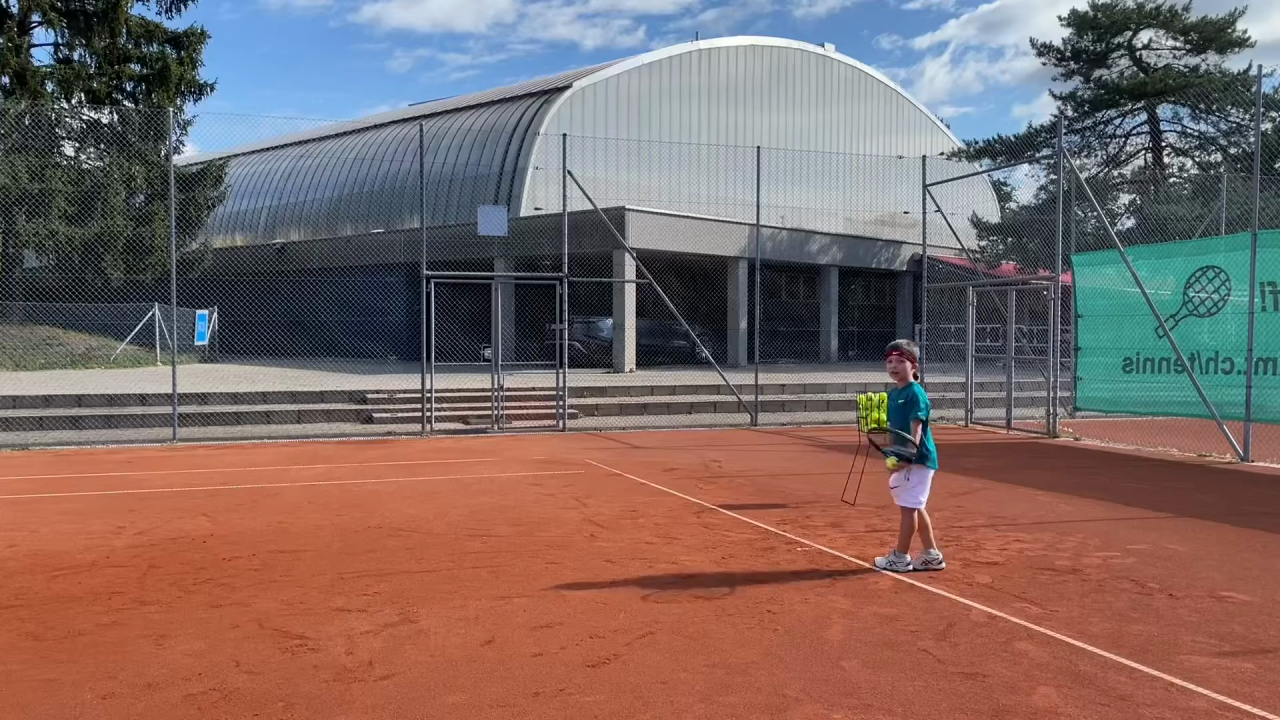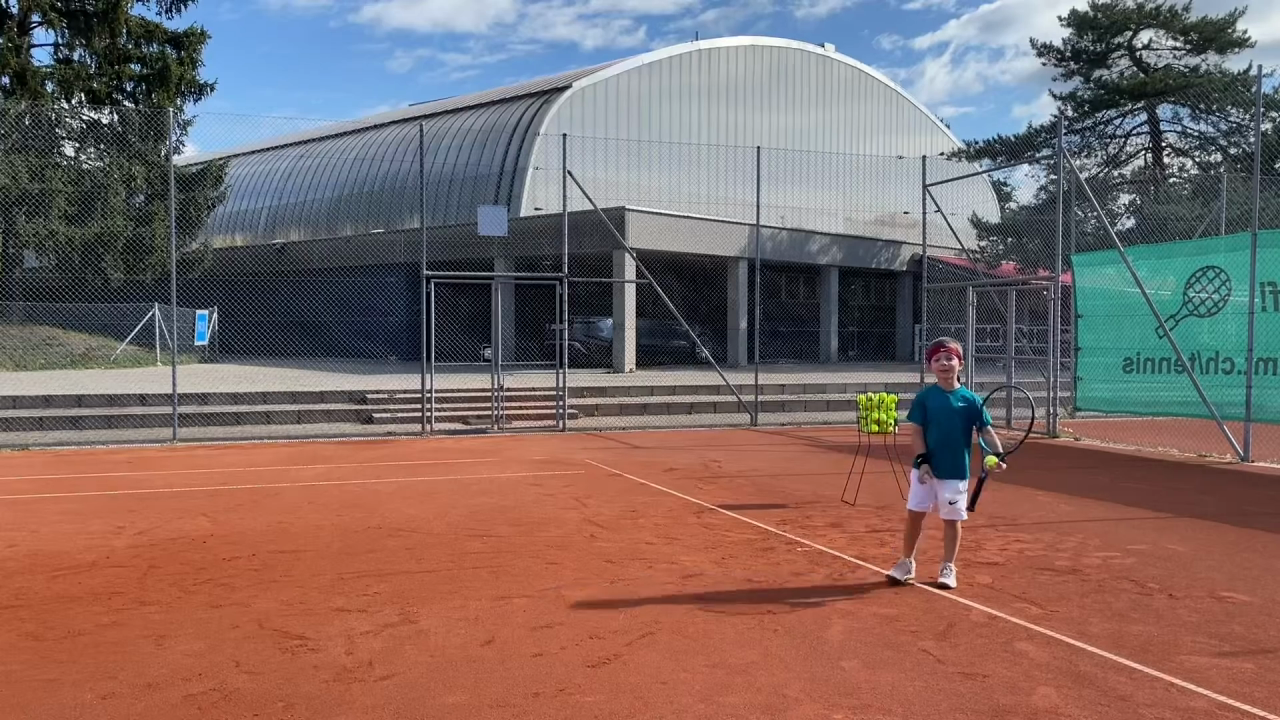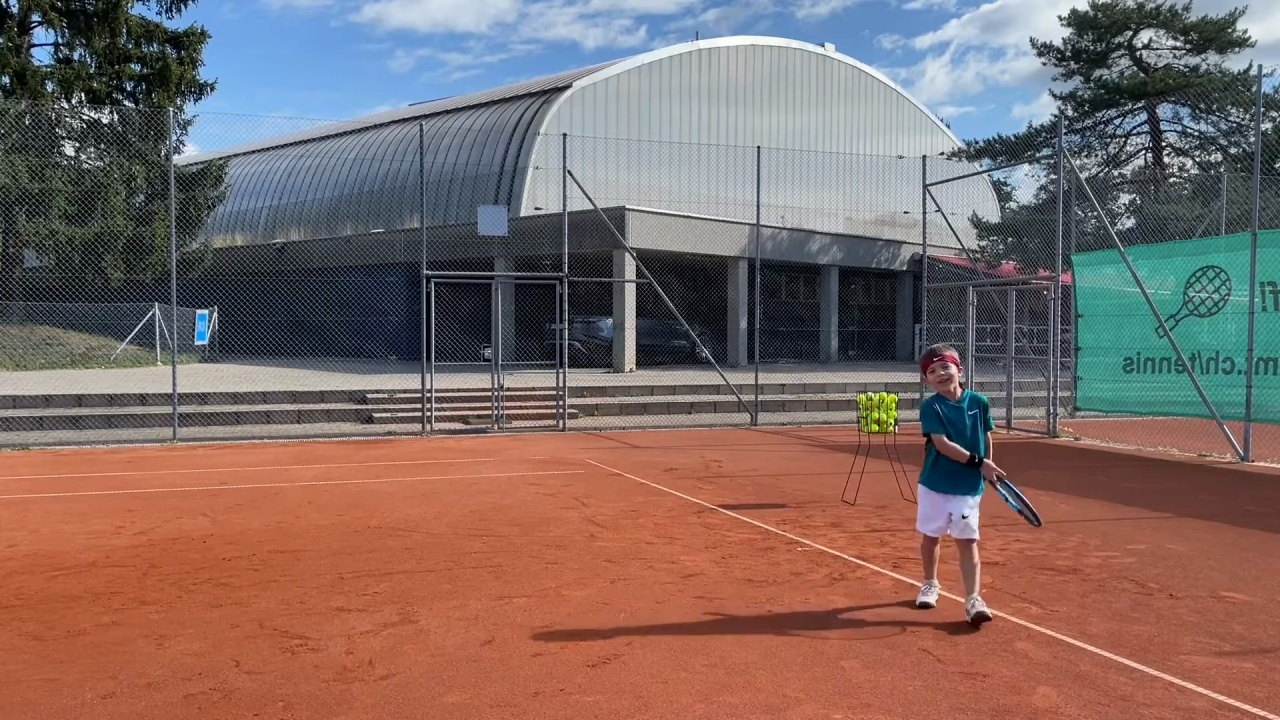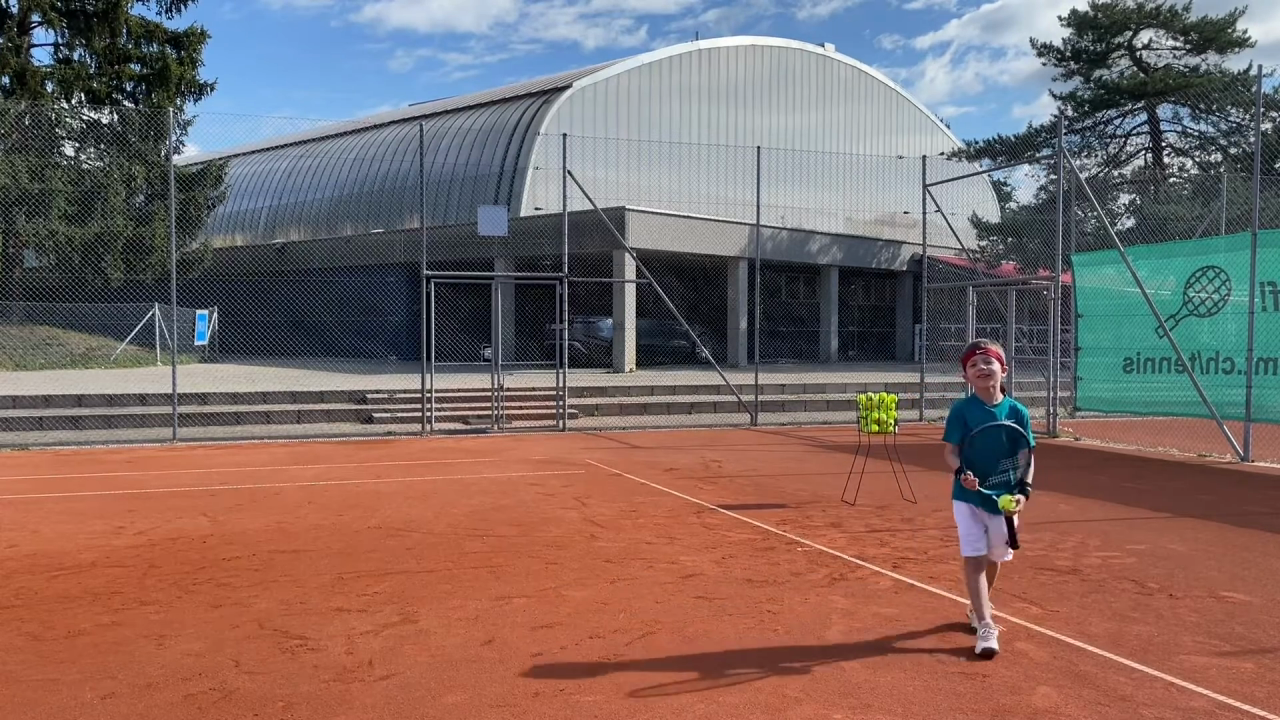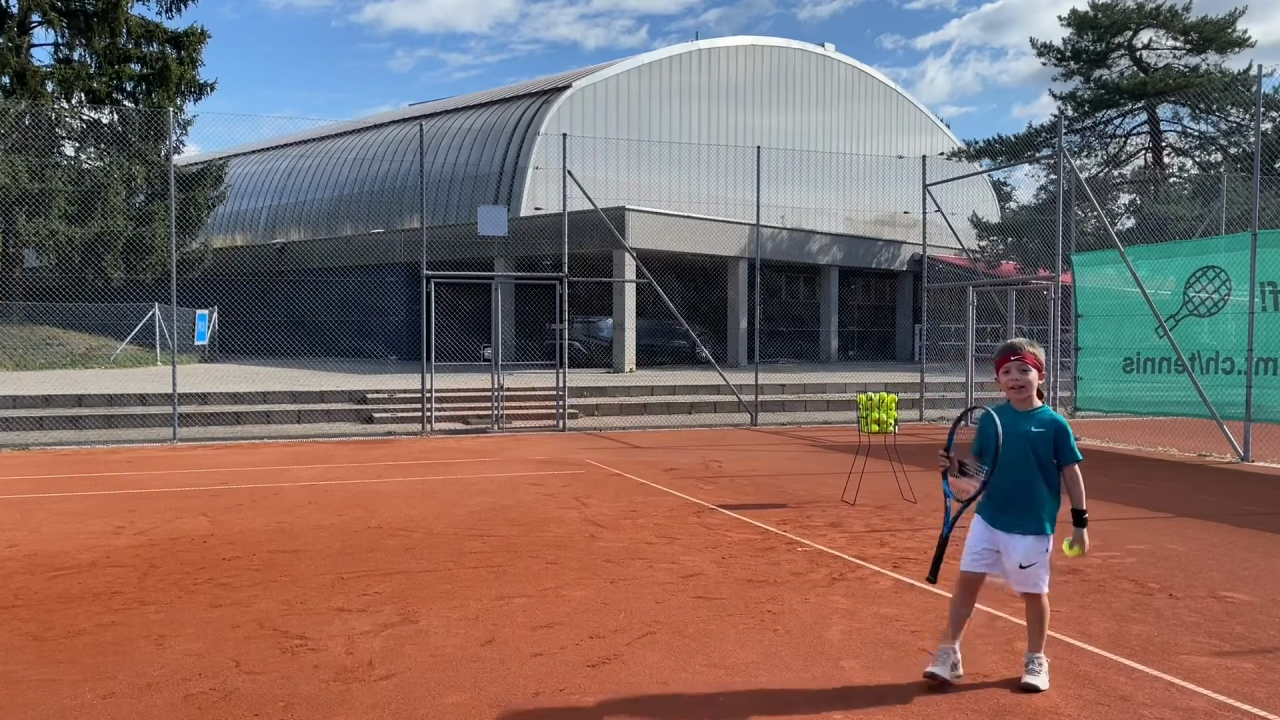
dt=1s
person 1, frame 1
left shoulder: (916, 394)
right shoulder: (893, 395)
left elbow: (916, 428)
left hip: (918, 460)
right hip: (907, 461)
left knee: (907, 507)
right knee: (915, 507)
left ankle: (900, 557)
right ankle: (932, 555)
person 1, frame 2
left shoulder: (971, 400)
right shoulder: (924, 397)
left elbow: (985, 430)
right elbow: (916, 432)
left wrist: (998, 454)
right wrist: (922, 462)
left hip: (956, 471)
right hip: (925, 468)
left knee: (952, 519)
right knee: (914, 514)
left ankle: (948, 567)
right ankle: (907, 563)
person 1, frame 3
left shoulder: (978, 402)
right shoulder: (930, 407)
left elbow: (984, 437)
right elbow: (942, 444)
left wrist: (986, 466)
right wrist: (978, 462)
left hip: (968, 487)
right hip: (934, 484)
left knee: (967, 541)
right knee: (930, 537)
left ankle: (973, 600)
right ankle: (930, 583)
person 1, frame 4
left shoulder: (1018, 412)
right shoulder: (961, 410)
right elbow: (950, 452)
left wrist: (1023, 491)
right wrist: (961, 474)
right hip: (969, 498)
left knee: (995, 559)
right knee: (975, 560)
left ankle: (978, 608)
right ankle: (986, 626)
person 1, frame 5
left shoulder: (1054, 424)
right shoulder: (992, 419)
left elbow: (1070, 473)
left wrist: (1080, 521)
right wrist: (958, 467)
left hip: (1033, 525)
right hip: (989, 517)
left knee: (1033, 593)
right knee: (966, 580)
left ankle: (1035, 661)
right ankle: (950, 655)
